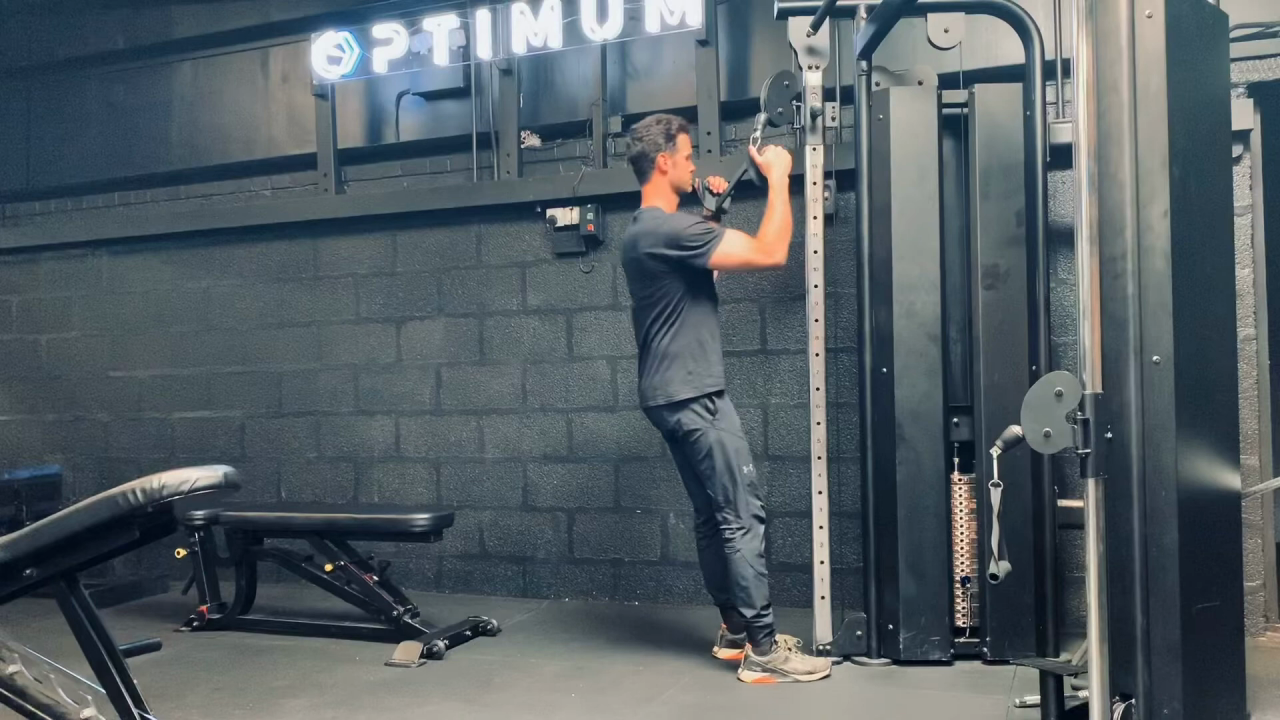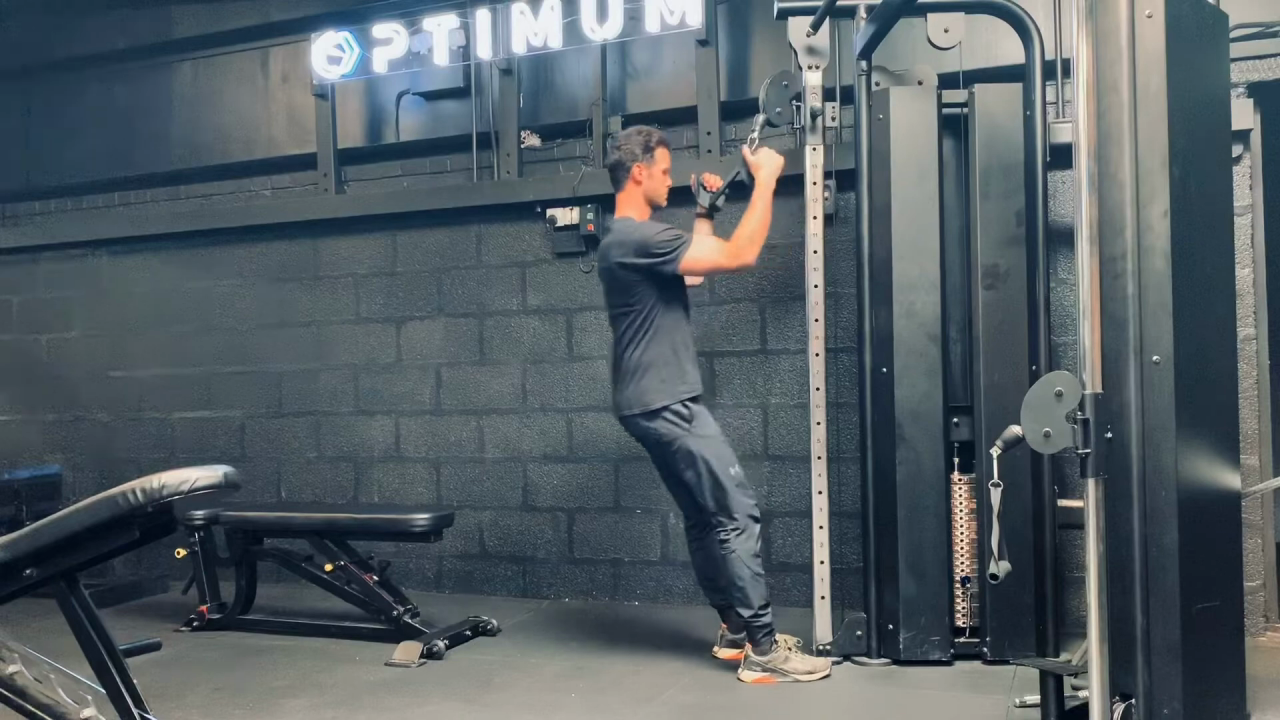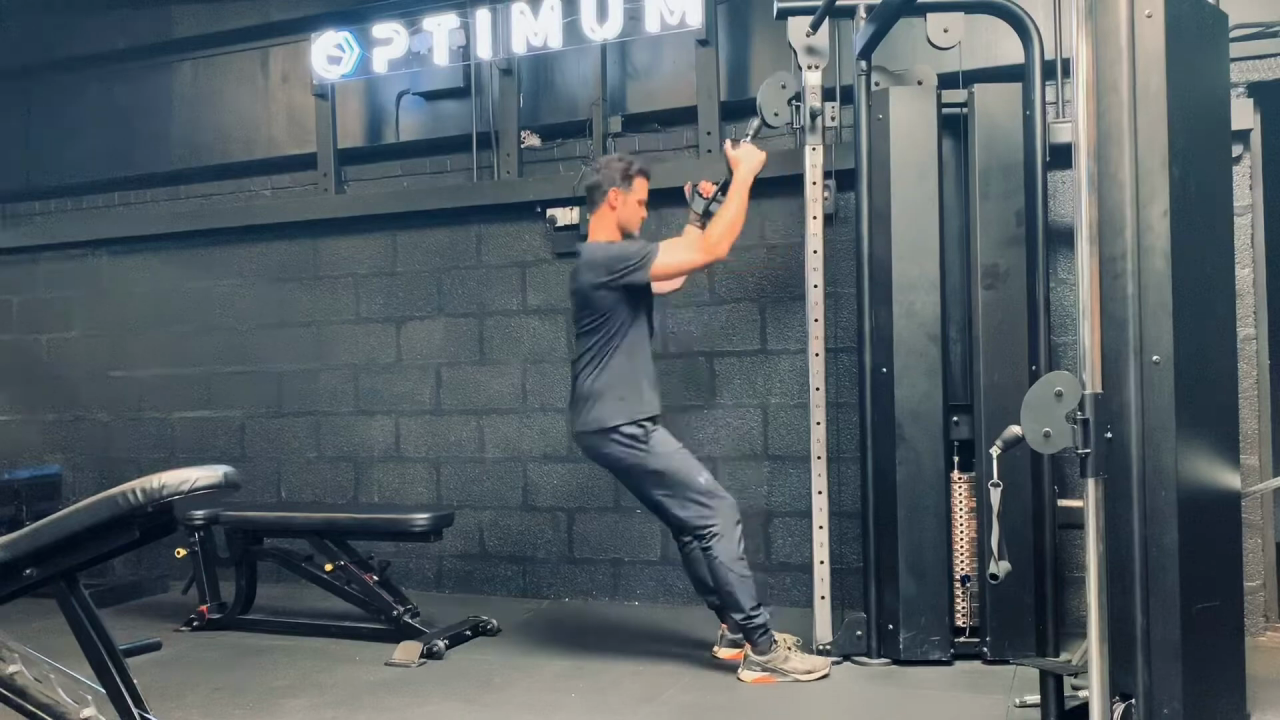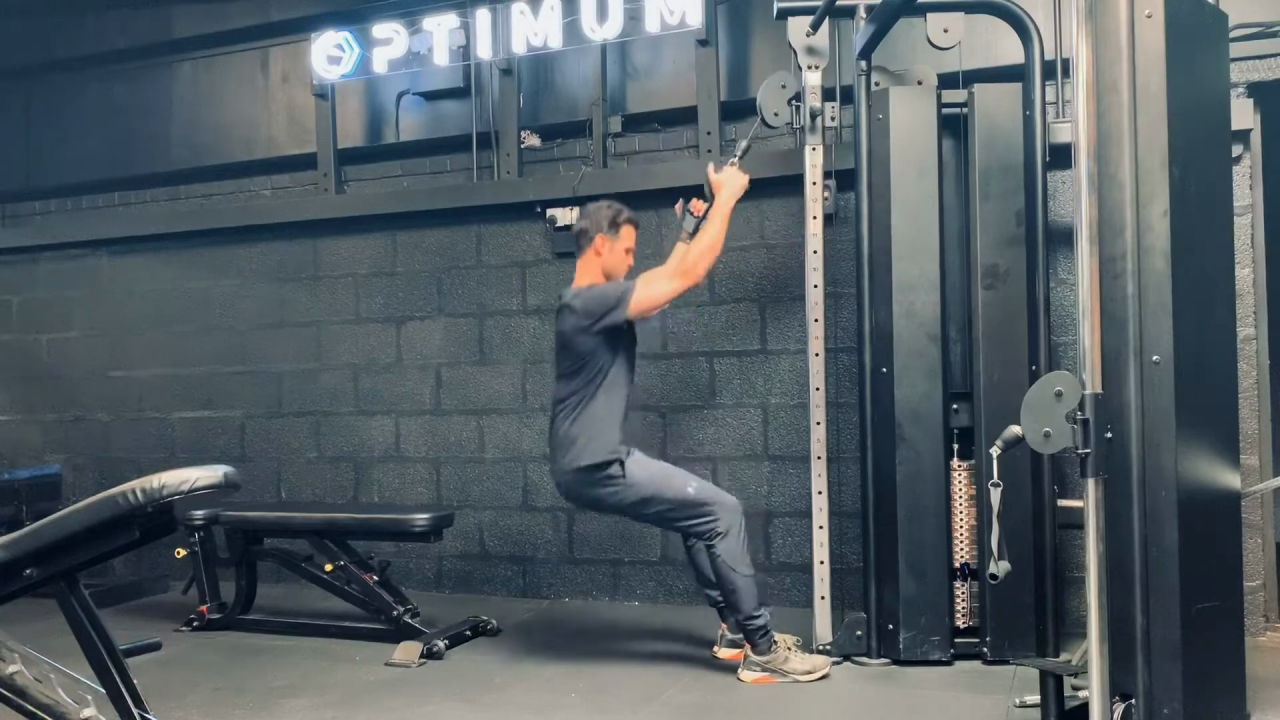
dt=0.2s
person 1, frame 1
left shoulder: (651, 230)
right shoulder: (665, 229)
left elbow: (706, 273)
right elbow: (770, 253)
right wrist: (777, 176)
left hip: (680, 393)
right hip: (689, 395)
left knee: (717, 516)
right knee: (742, 515)
left ankle: (736, 631)
right ankle: (764, 650)
person 1, frame 2
left shoulder: (630, 240)
right shoulder: (636, 238)
left elbow: (693, 272)
right elbow: (742, 255)
left wrist: (705, 211)
right wrist: (765, 176)
left hip: (656, 402)
right hip: (662, 403)
left knee: (709, 517)
right knee: (738, 512)
left ankle: (736, 630)
right ankle: (763, 649)
person 1, frame 3
left shoulder: (607, 262)
right shoulder: (606, 257)
left elbow: (674, 273)
right elbow: (710, 252)
left wrist: (698, 213)
right wrist: (744, 174)
left hip: (618, 423)
right hip: (615, 426)
left knee: (695, 519)
right knee: (717, 513)
left ankle: (735, 630)
right ankle: (762, 650)
person 1, frame 4
left shoulder: (592, 305)
right shoulder: (588, 304)
left elbow: (665, 280)
right elbow: (685, 276)
left wrist: (690, 229)
right wrist: (725, 198)
left hip: (598, 460)
right hip: (591, 467)
left knee: (701, 507)
right knee: (720, 511)
left ankle: (735, 629)
right ankle: (764, 651)
